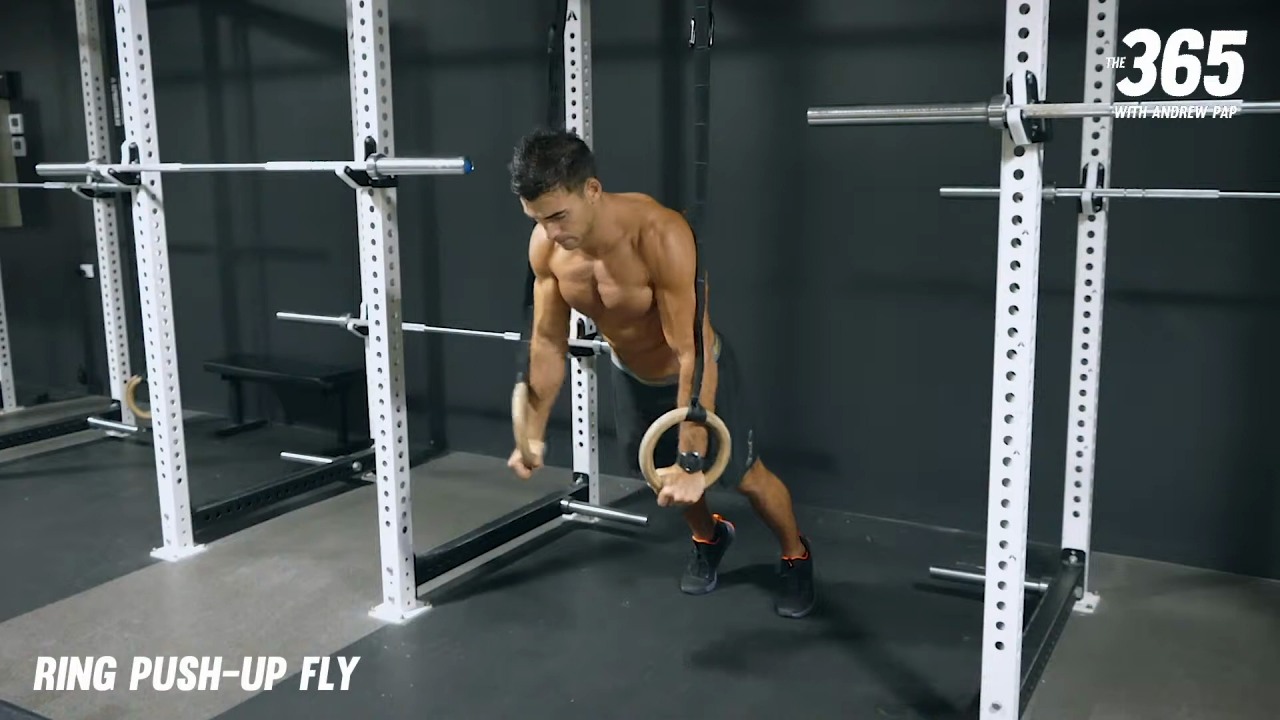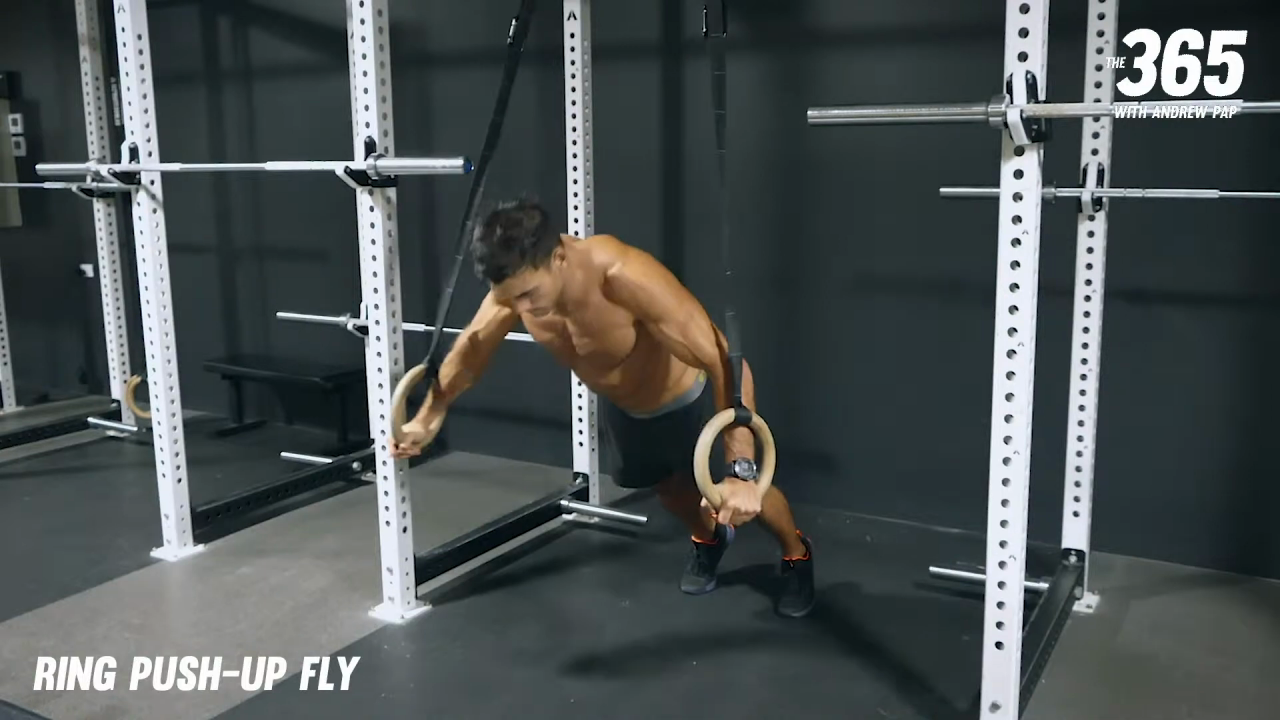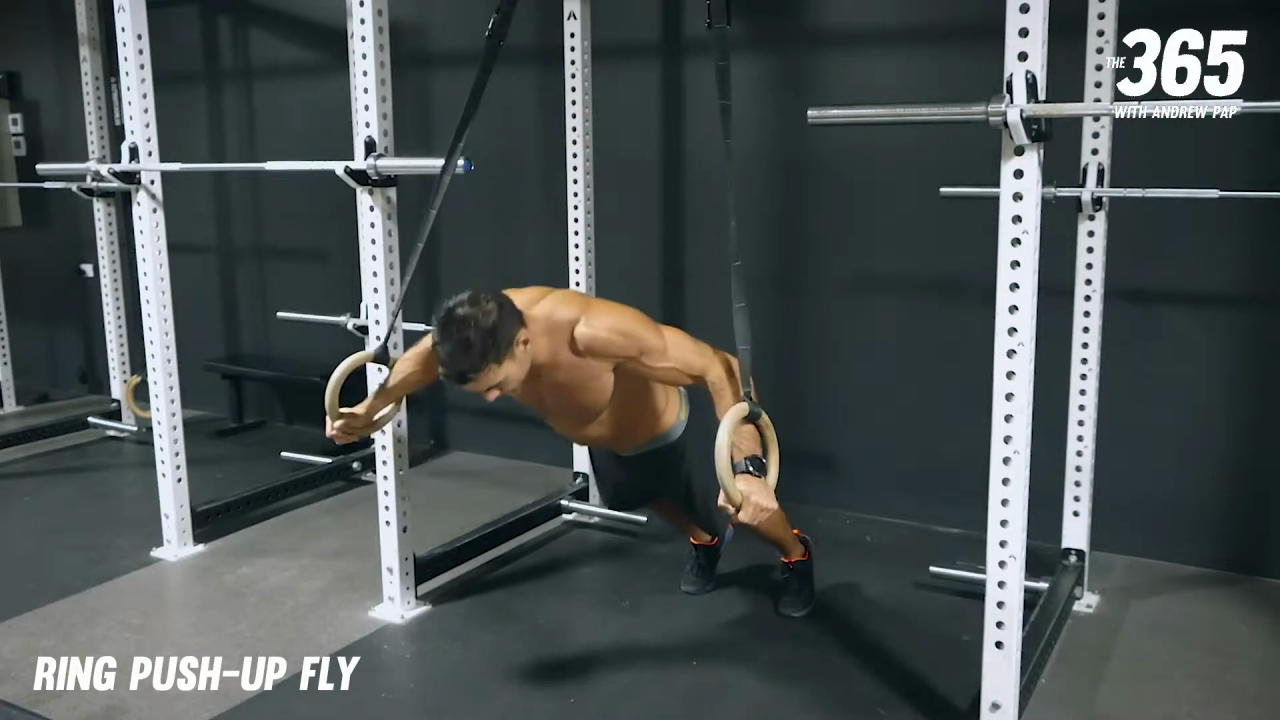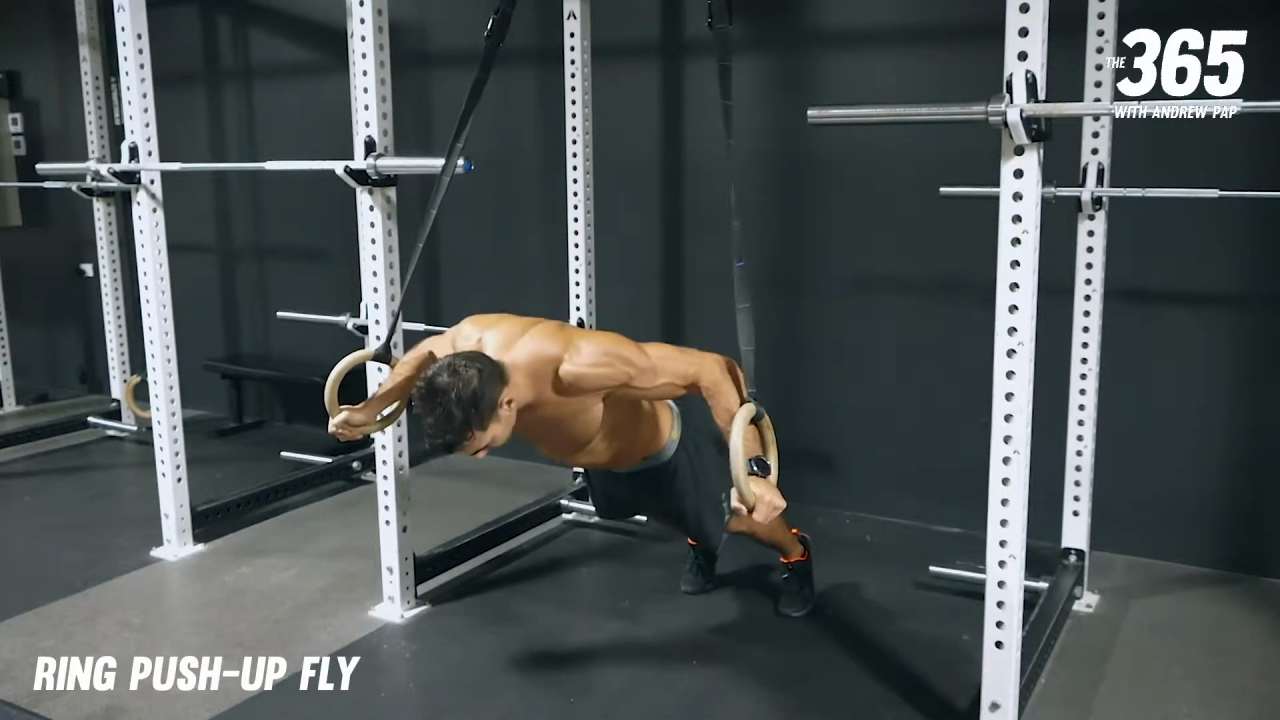
dt=0.5s
person 1, frame 1
left shoulder: (657, 235)
right shoulder: (545, 244)
left elbow: (690, 355)
right elbow: (547, 341)
left wrist: (693, 463)
right wrist: (533, 431)
left hip: (692, 374)
right hip: (631, 375)
left knee: (746, 474)
right knee: (663, 470)
left ankle: (796, 557)
right ankle: (708, 539)
person 1, frame 2
left shoulder: (627, 278)
right shoulder: (519, 281)
left elbow: (724, 363)
right elbow: (473, 345)
right wrist: (428, 418)
left hip: (684, 402)
right hip: (620, 405)
left knee: (740, 493)
right knee: (666, 485)
left ankle: (796, 555)
right ankle: (708, 538)
person 1, frame 3
left shoulder: (590, 332)
right shoulder: (484, 323)
left elbow: (721, 369)
right elbow: (428, 353)
left wrist: (750, 468)
right wrist: (370, 409)
left hip: (668, 434)
right hip: (607, 446)
left knee: (739, 508)
right knee: (658, 505)
left ankle: (796, 555)
right ankle: (704, 540)
person 1, frame 4
left shoulder: (575, 366)
right shoulder: (468, 343)
left elbow: (715, 370)
right elbow: (425, 356)
left wrist: (754, 470)
right wrist: (369, 410)
left hip: (662, 449)
left knee: (731, 516)
right knee: (678, 517)
left ankle: (796, 554)
right ankle: (701, 542)
